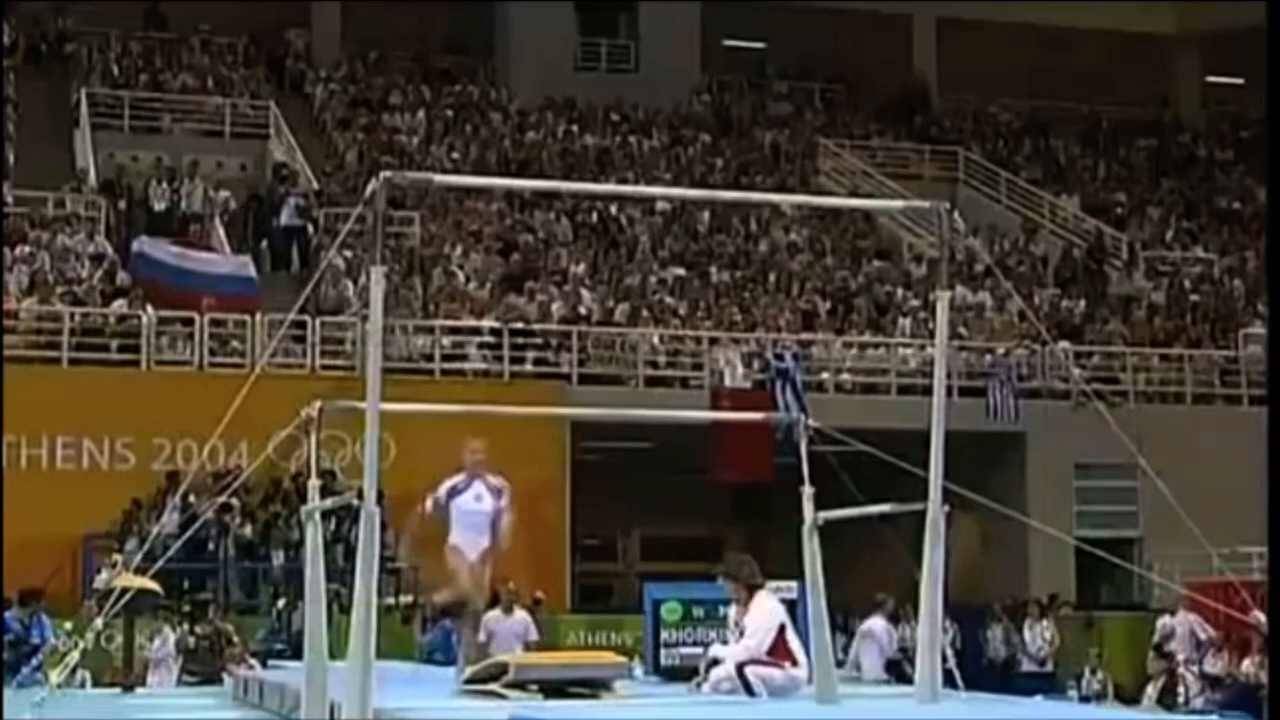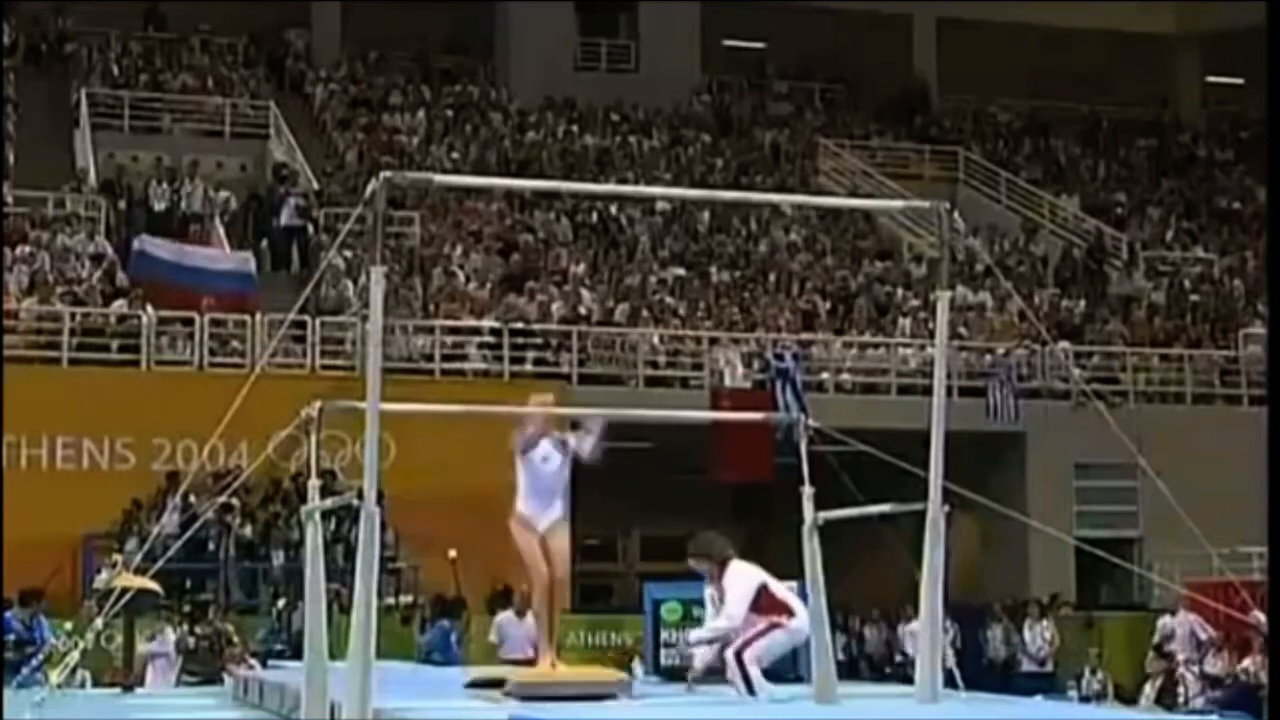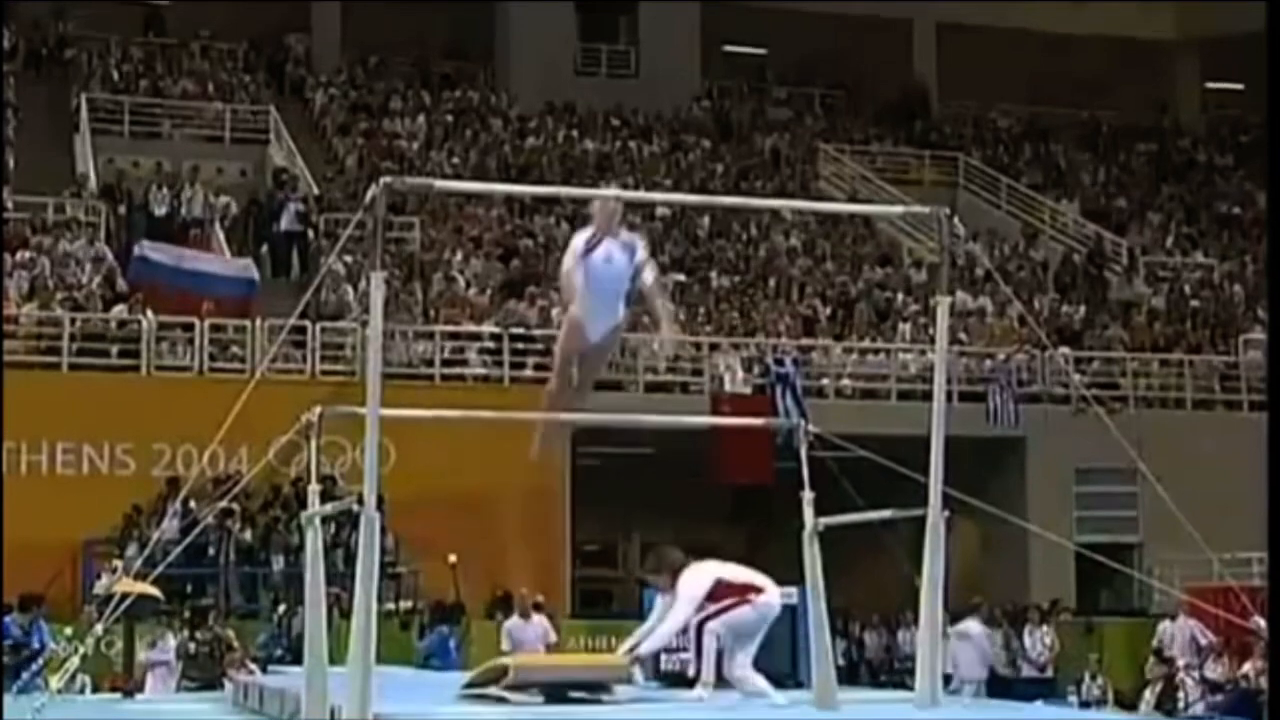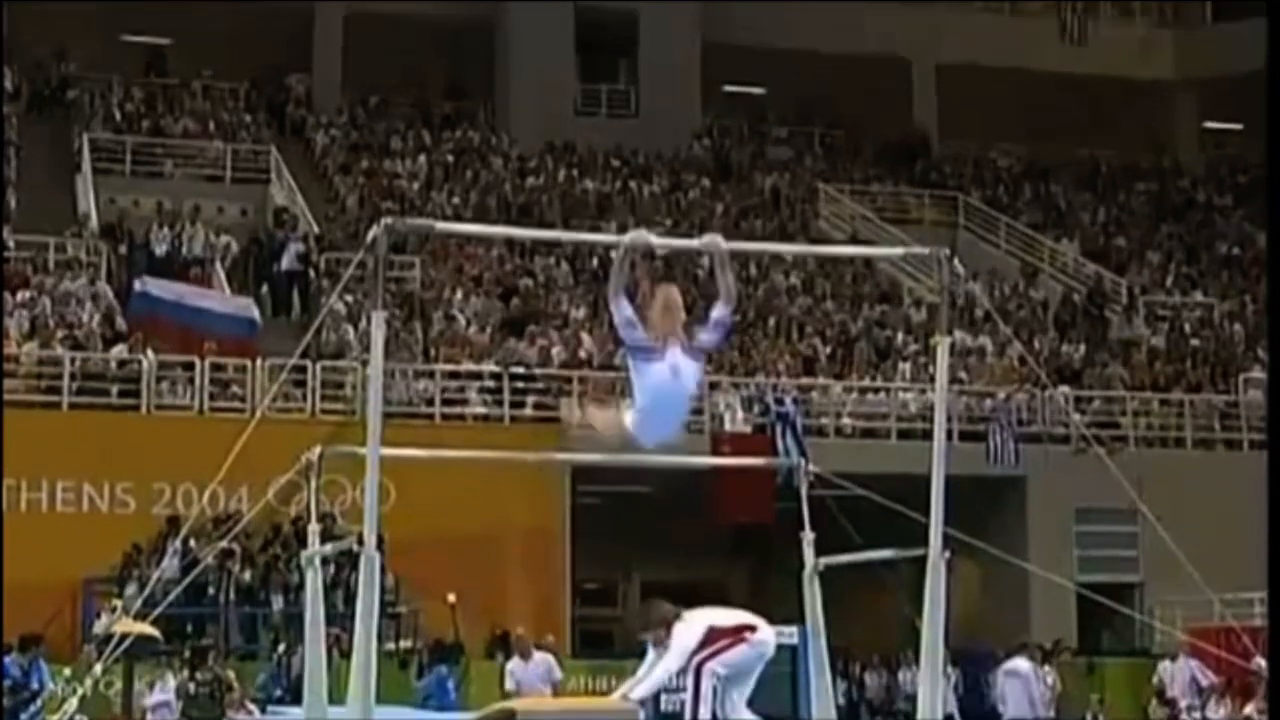
dt=0.4s
person 1, frame 1
left shoulder: (498, 488)
right shoulder: (452, 487)
left elbow: (505, 517)
right elbow: (425, 511)
left wrist: (503, 538)
right wrist: (408, 538)
left hip: (483, 550)
right hip: (458, 547)
left knee: (477, 603)
right knee: (465, 590)
right ankle: (442, 598)
person 1, frame 2
left shoulder: (567, 443)
right shoulder: (525, 438)
left elbow: (589, 452)
right elbow: (515, 444)
left wrist: (594, 433)
left hip: (556, 519)
right hip: (526, 519)
left knee: (560, 578)
right knee: (540, 577)
left ankle: (551, 647)
right ankle: (543, 650)
person 1, frame 3
left shoulder: (632, 245)
right shoulder: (583, 239)
left elbow: (649, 279)
right elbow: (568, 269)
left wrist: (664, 317)
right wrist: (571, 299)
left hip: (610, 325)
right hip: (580, 320)
left knee: (583, 385)
right knee: (561, 382)
right ankle: (543, 432)
person 1, frame 4
left shoulder: (696, 350)
right shoulder: (641, 347)
left elbow: (726, 305)
right elbow: (616, 296)
left wrist: (722, 260)
right wrist: (626, 251)
left hip: (669, 431)
right hip: (637, 430)
